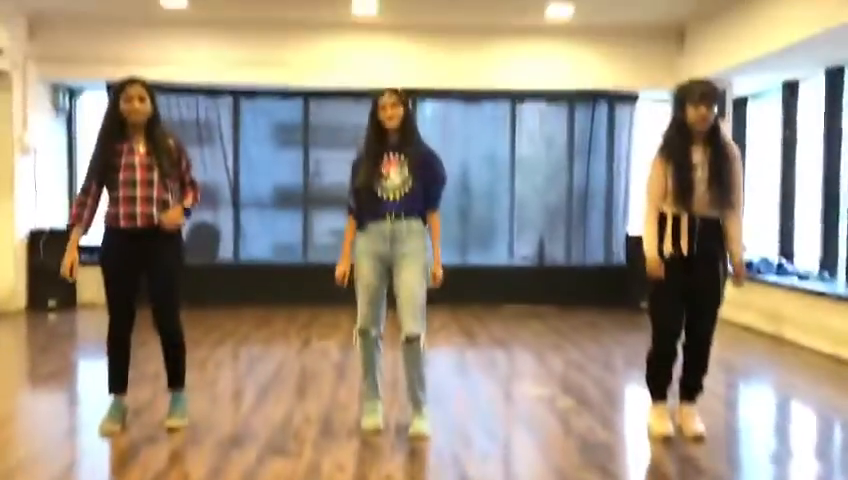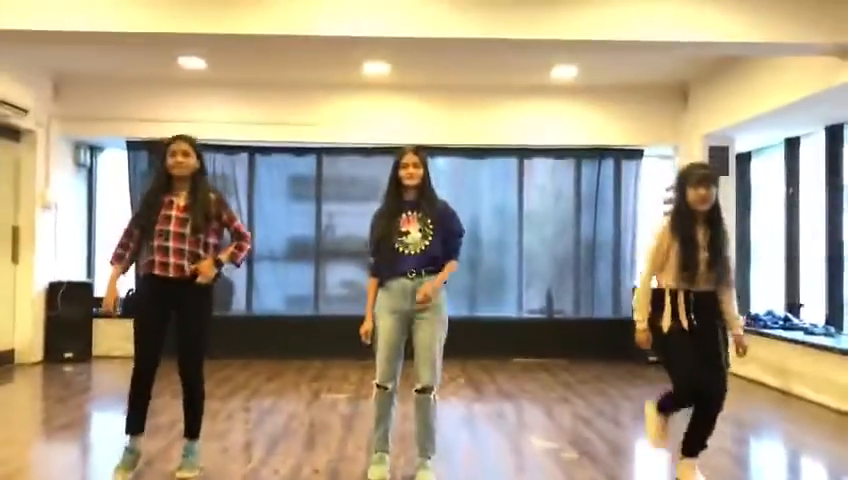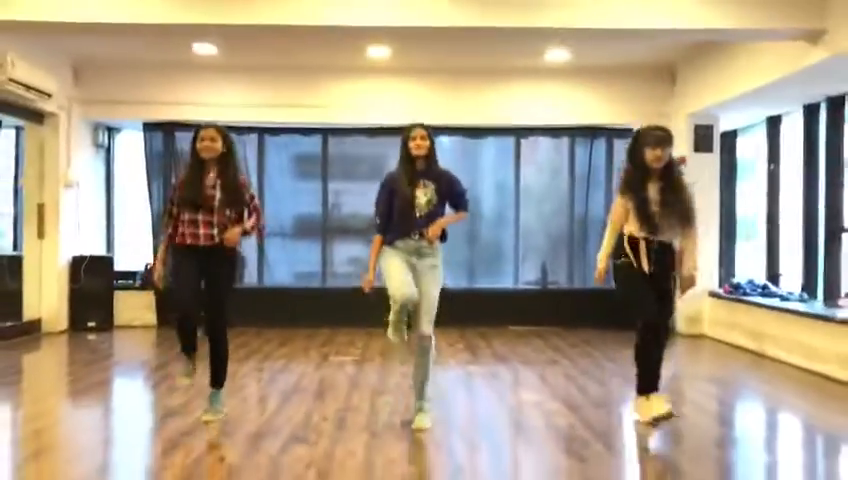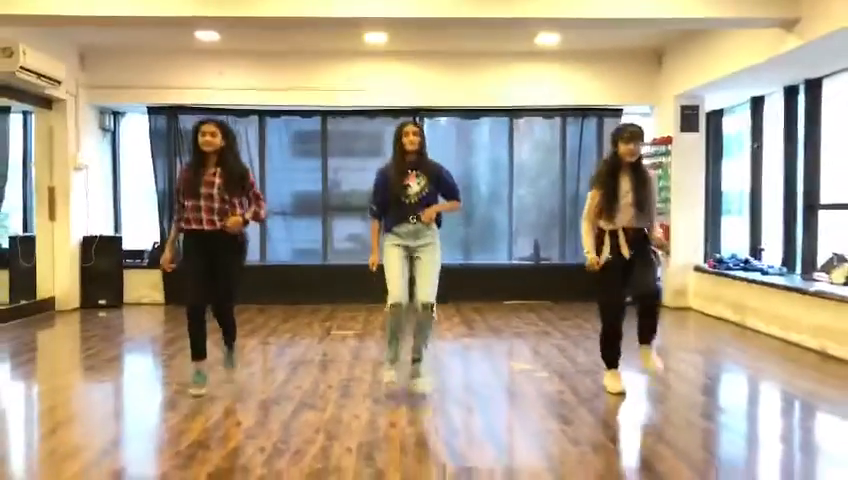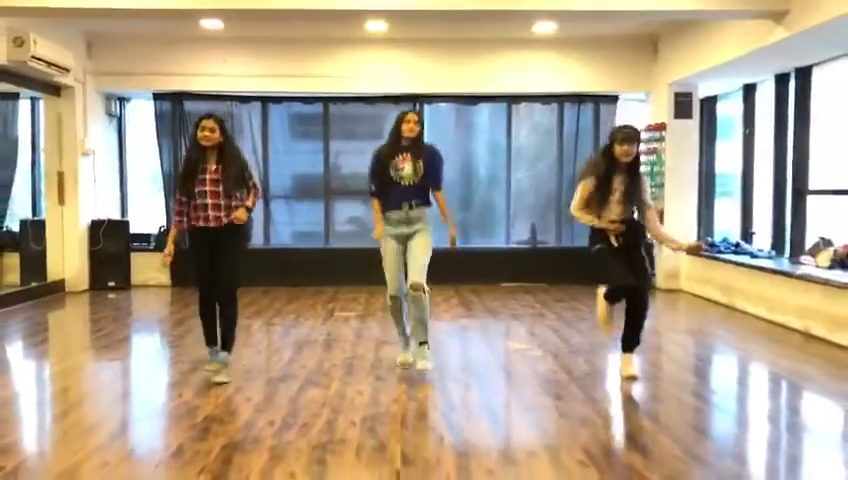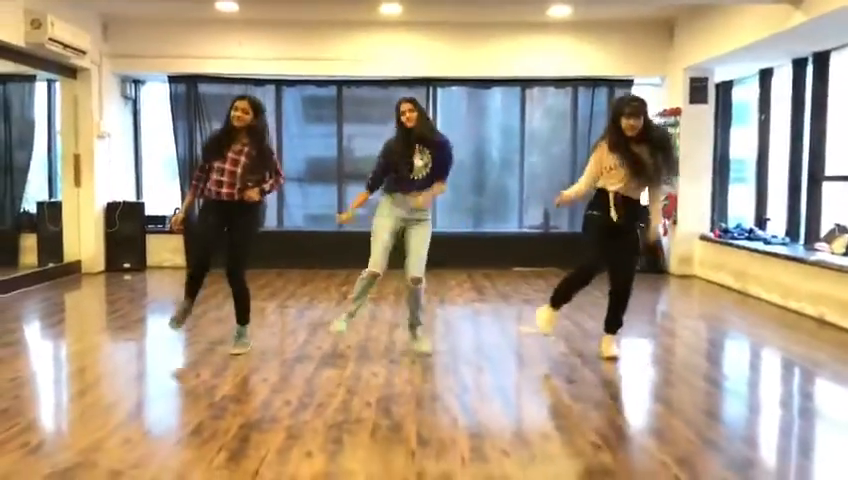
dt=0.4s
person 1, frame 1
left shoulder: (169, 147)
right shoulder: (108, 150)
left elbow: (191, 186)
right elbow: (88, 197)
left wrist: (181, 208)
right wrist: (72, 246)
left hip: (163, 241)
right hip: (120, 242)
left knee: (167, 319)
right knee: (120, 322)
left ankle: (177, 398)
right ankle: (118, 401)
person 1, frame 2
left shoulder: (211, 202)
right shoulder: (153, 200)
left elbow: (243, 239)
right elbow: (130, 241)
left wrist: (216, 261)
right wrist: (113, 282)
left hip: (193, 290)
right hip: (153, 288)
left knee: (190, 369)
right knee: (144, 366)
left ankle: (191, 450)
right ankle: (132, 446)
person 1, frame 3
left shoulder: (235, 181)
right shoulder: (185, 181)
left elbow: (255, 212)
right elbow: (171, 221)
left wrist: (241, 229)
right wrist: (159, 260)
left hip: (220, 255)
right hip: (186, 252)
left knee: (216, 323)
right knee: (185, 306)
left ankle: (216, 395)
right ankle: (189, 357)
person 1, frame 4
left shoulder: (238, 172)
right shoulder: (188, 173)
left elbow: (259, 202)
right elbow: (180, 212)
left wrist: (243, 218)
right wrist: (169, 248)
left hip: (227, 242)
right hip: (195, 243)
left knee: (222, 303)
right knee: (195, 303)
left ankle: (230, 347)
right ankle: (198, 370)
person 1, frame 5
left shoulder: (236, 165)
right shoulder: (190, 168)
left elbow: (254, 190)
right elbow: (180, 207)
left wrist: (246, 208)
right wrist: (170, 242)
left hip: (231, 234)
right hip: (200, 235)
left knee: (226, 294)
right knee: (206, 294)
right ankle: (212, 351)
person 1, frame 6
left shoulder: (261, 149)
right shoulder: (216, 141)
left elbow: (278, 177)
right elbow: (200, 176)
left wrist: (260, 190)
right wrist: (183, 210)
left hip: (244, 211)
right hip: (213, 206)
left knee: (235, 271)
right knee: (200, 255)
left ankle: (242, 332)
right ankle: (187, 302)
person 2, frame 1
left shoulder: (424, 156)
right shoulder: (365, 159)
left elbow: (432, 210)
right elbow: (354, 211)
left wrist: (436, 258)
right wrist: (345, 258)
left hip: (410, 240)
right hip: (370, 241)
left knee: (412, 329)
right knee: (368, 326)
left ankle: (419, 409)
right ankle: (371, 402)
person 2, frame 2
left shoulder: (440, 211)
right shoulder: (384, 215)
left elbow: (453, 259)
right elbow: (375, 268)
left wrist: (437, 282)
right wrist: (368, 314)
left hip: (429, 299)
right hip: (390, 297)
left knee: (426, 381)
right knee: (385, 379)
person 2, frame 3
left shoulder: (444, 179)
right shoulder: (392, 181)
left elbow: (463, 209)
right elbow: (380, 226)
left wrist: (442, 222)
right wrist: (371, 268)
left hip: (429, 256)
right hip: (396, 252)
left knee: (424, 330)
right knee: (405, 297)
left ankle: (421, 404)
right ankle: (397, 319)
person 2, frame 4
left shoulder: (435, 170)
right shoulder: (387, 173)
left elbow: (456, 201)
right elbow: (377, 213)
left wrist: (436, 209)
right wrist: (374, 250)
left hip: (427, 239)
right hip: (395, 239)
left knee: (426, 302)
right knee: (397, 301)
left ankle: (417, 363)
right ankle: (392, 361)
person 2, frame 5
left shoulder: (429, 153)
right shoulder: (383, 154)
left elbow: (437, 188)
right elbow: (374, 193)
left wrist: (450, 225)
right wrist: (378, 224)
left hip: (420, 225)
right hip: (391, 226)
left knee: (417, 284)
right knee: (395, 292)
left ankle: (422, 347)
right ankle: (405, 343)
person 2, frame 6
left shoulder: (438, 144)
right shoulder: (394, 146)
left elbow: (442, 181)
right elbow: (374, 181)
left wrist: (427, 195)
right wrist: (351, 210)
left hip: (419, 214)
right hip: (390, 209)
left knee: (415, 277)
right knee: (376, 269)
left ankle: (415, 330)
right ankle: (348, 314)
person 3, frame 1
left shoulder: (728, 154)
right shoulder: (667, 154)
left elbow: (733, 208)
right elbow: (653, 206)
left wrist: (736, 254)
right wrist: (652, 252)
left hip: (709, 243)
right hip: (673, 240)
left knee: (701, 330)
right knee: (666, 329)
left ankle: (688, 405)
right ankle: (659, 405)
person 3, frame 2
left shoulder: (719, 232)
right shoulder: (671, 230)
left elbow: (726, 284)
right elbow: (647, 277)
left wrist: (735, 327)
right wrist: (641, 322)
left hip: (707, 313)
right hip: (670, 312)
left knee: (716, 391)
right knee: (693, 384)
right ankle: (659, 411)
person 3, frame 3
left shoulder: (679, 188)
right shoulder: (629, 188)
left elbow: (688, 230)
right elbow: (614, 227)
left wrist: (688, 268)
right wrist: (602, 263)
left hip: (663, 260)
right hip: (631, 259)
left knee: (658, 330)
right knee: (651, 323)
left ankle: (644, 399)
right ankle: (650, 395)
person 3, frame 4
left shoulder: (646, 179)
right shoulder: (602, 180)
left elbow: (650, 216)
right elbow: (588, 220)
left wrist: (657, 235)
right wrist: (590, 253)
left hip: (639, 246)
right hip: (610, 248)
left knee: (650, 293)
right knee: (611, 314)
left ankle: (646, 346)
right ankle: (612, 371)
person 3, frame 5
left shoulder: (637, 179)
right shoulder: (595, 175)
left elbow: (649, 217)
right elbow: (577, 209)
left wrist: (679, 244)
right wrist: (602, 223)
left hip: (632, 237)
right hip: (604, 239)
left knee: (640, 297)
right knee: (625, 284)
left ankle: (628, 356)
right ankle: (606, 296)
person 3, frame 6
left shoulder: (654, 148)
right shoulder: (607, 147)
left elbow: (656, 190)
right elbow: (586, 182)
left wrist: (655, 222)
right wrist: (565, 196)
left hip: (629, 216)
right hip: (601, 210)
left knee: (623, 280)
right knee: (593, 264)
left ankle: (609, 337)
right ankle: (551, 307)
